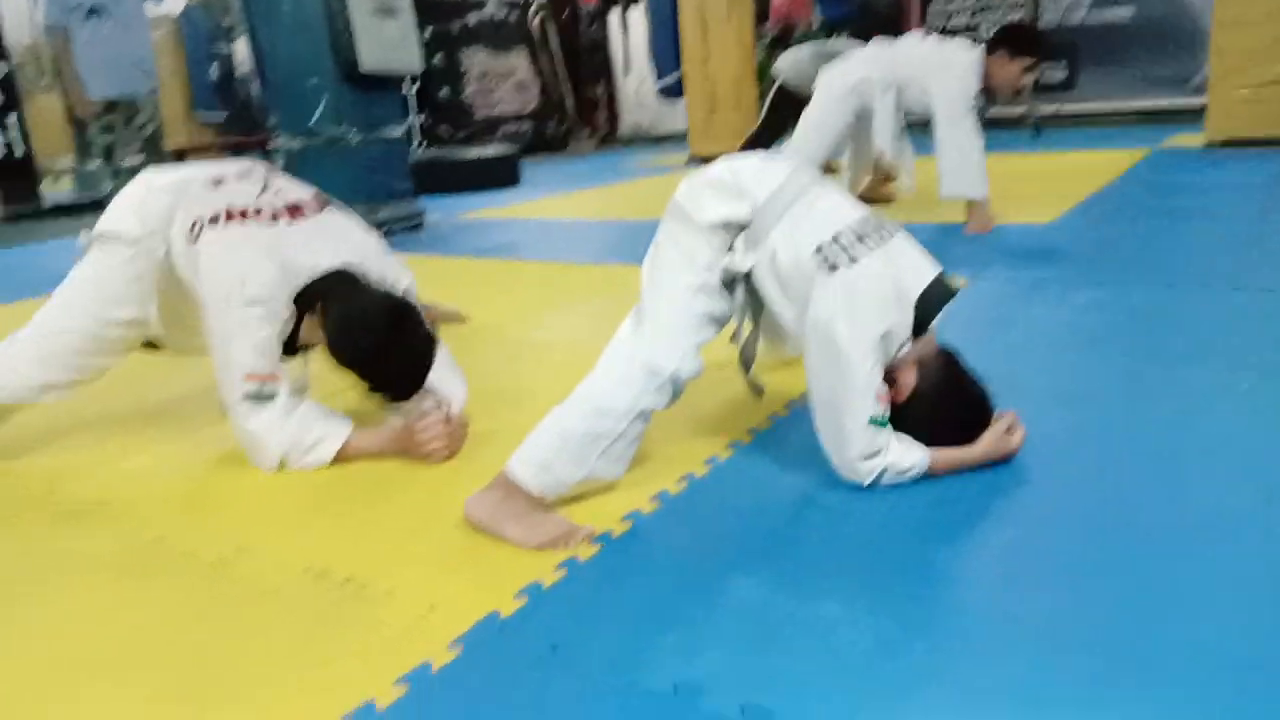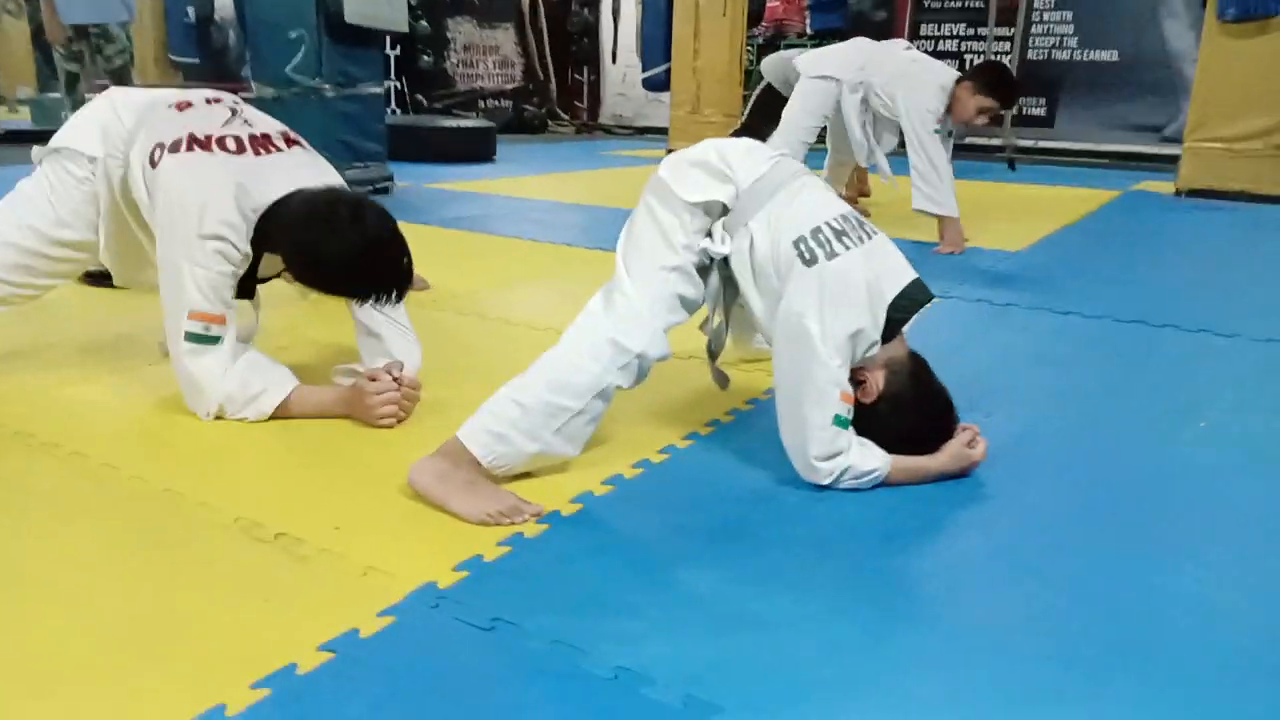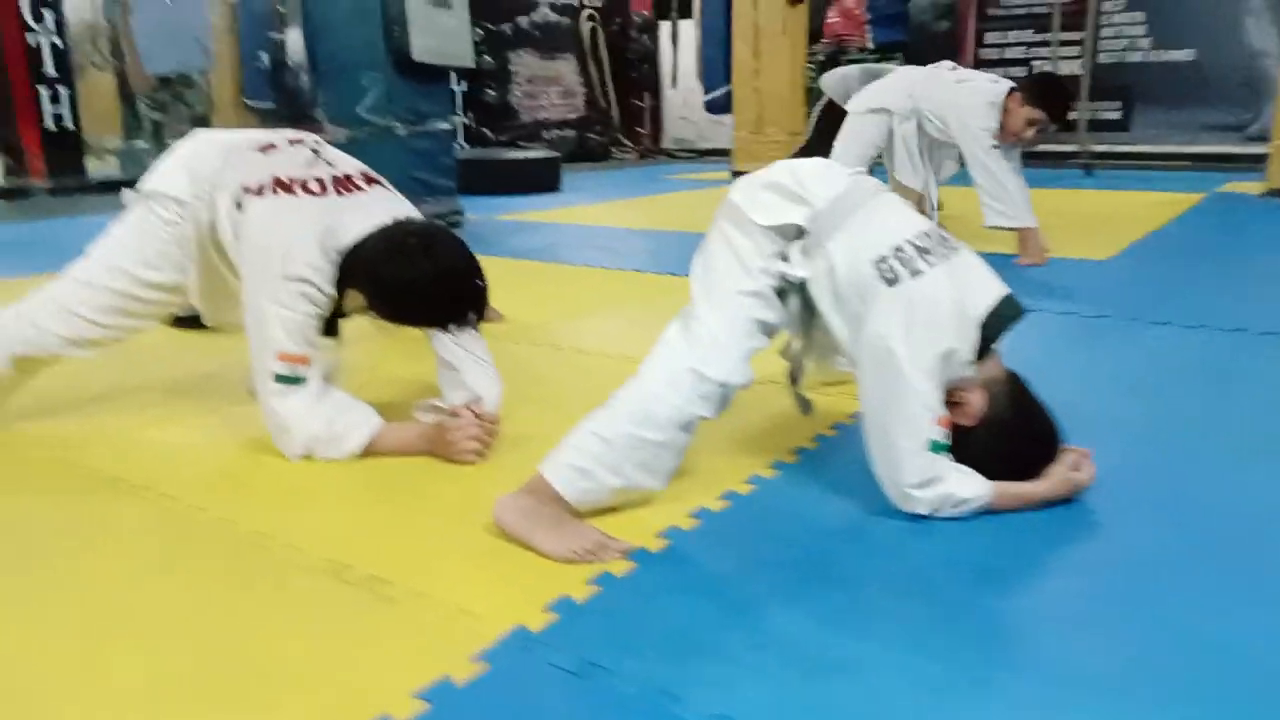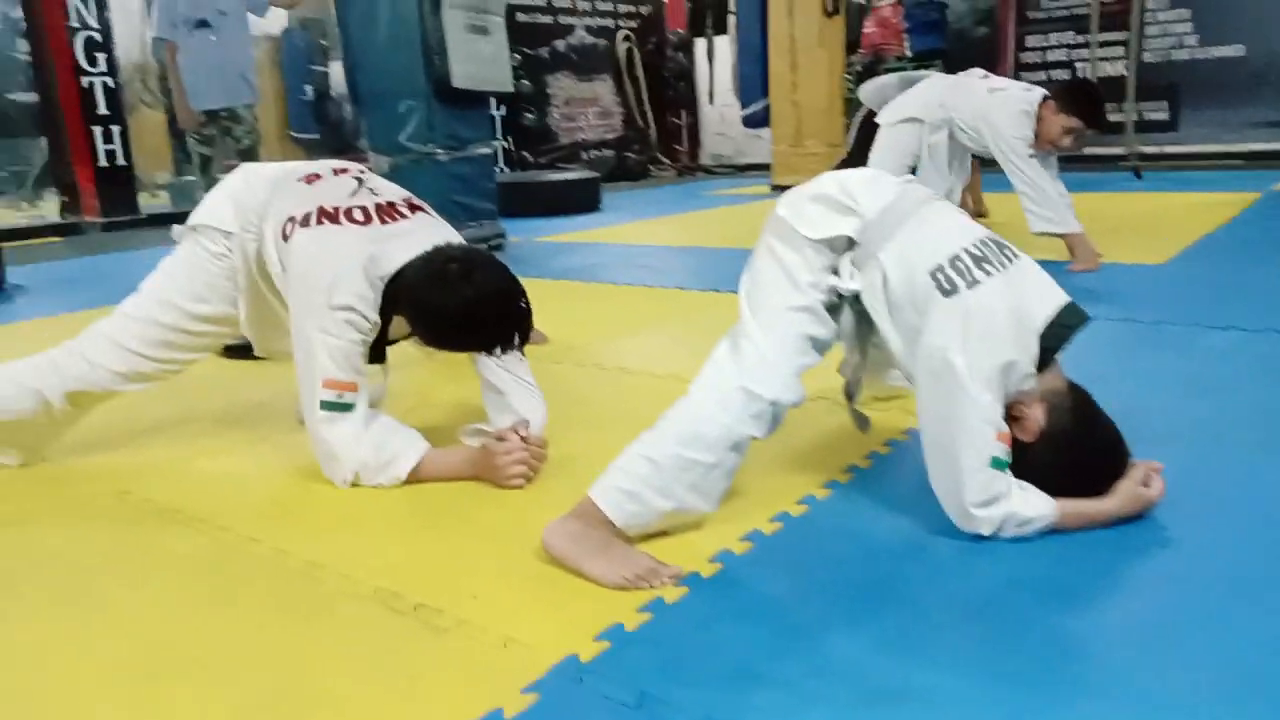
dt=0.2s
person 1, frame 1
left shoulder: (918, 295)
right shoulder: (852, 328)
right elbow: (863, 459)
right wrist: (973, 455)
left hip: (770, 188)
right hip: (724, 214)
right knee: (658, 351)
right ankle: (511, 492)
person 1, frame 2
left shoulder: (889, 290)
right shoulder: (823, 325)
right elbow: (823, 460)
right wrist: (939, 465)
left hip: (749, 173)
right hip: (700, 197)
right knee: (625, 333)
right ankle: (459, 461)
person 1, frame 3
left shoulder: (981, 309)
right shoulder: (910, 346)
right elbow: (918, 487)
right wrist: (1041, 491)
left hip: (828, 198)
right hip: (778, 217)
right knee: (704, 360)
right ankle: (544, 497)
person 1, frame 4
left shoulder: (1043, 318)
right shoulder: (970, 360)
right elbow: (981, 508)
right wrist: (1108, 508)
left hip: (879, 207)
right hip: (827, 230)
right knee: (757, 378)
right ankle: (592, 521)
person 2, frame 1
left shoulder: (381, 272)
right shoulder: (251, 301)
left elbow: (437, 376)
right elbow: (267, 435)
left wrist: (442, 417)
right wrist: (394, 441)
right hip: (147, 230)
person 2, frame 2
left shoulder: (334, 202)
right shoulder: (211, 233)
left elbow: (386, 324)
right elbow: (211, 380)
left wrist: (396, 376)
right wrist: (344, 401)
person 2, frame 3
left shoulder: (412, 240)
right shoulder: (297, 275)
left elbow: (461, 344)
right elbow: (297, 418)
left wrist: (474, 410)
right wrist: (425, 438)
right hip: (192, 197)
right knee: (61, 319)
person 2, frame 4
left shoulder: (458, 270)
right shoulder: (340, 303)
left elbow: (509, 374)
right elbow: (346, 447)
left wrist: (519, 437)
right wrist: (473, 463)
right hip: (243, 228)
right knee: (114, 355)
person 3, frame 1
left shoulder: (970, 76)
right shoulder: (957, 73)
left elbow: (968, 139)
right elbow: (957, 140)
left wrist: (977, 204)
right wrist: (976, 206)
right hip: (858, 82)
right knee: (802, 154)
person 3, frame 2
left shoulder: (948, 98)
right shoulder: (926, 92)
left elbow: (940, 159)
right elbow: (927, 159)
left wrist: (948, 222)
right wrist: (948, 223)
left hip: (857, 90)
right hip: (834, 72)
left knee: (846, 155)
right knee: (788, 144)
person 3, frame 3
left shoulder: (1013, 109)
right shoulder: (976, 110)
left elbow: (1010, 173)
right elbow: (993, 176)
left wrist: (1030, 236)
right wrist: (1028, 234)
left hip: (921, 117)
right hip: (888, 101)
left knee: (914, 183)
person 3, frame 4
left shoulder: (1043, 116)
right shoulder: (1010, 120)
left elbow: (1049, 182)
right elbow: (1032, 184)
left wrist: (1078, 244)
right wrist: (1077, 240)
left hip: (951, 127)
right hip: (919, 111)
left knee: (944, 198)
